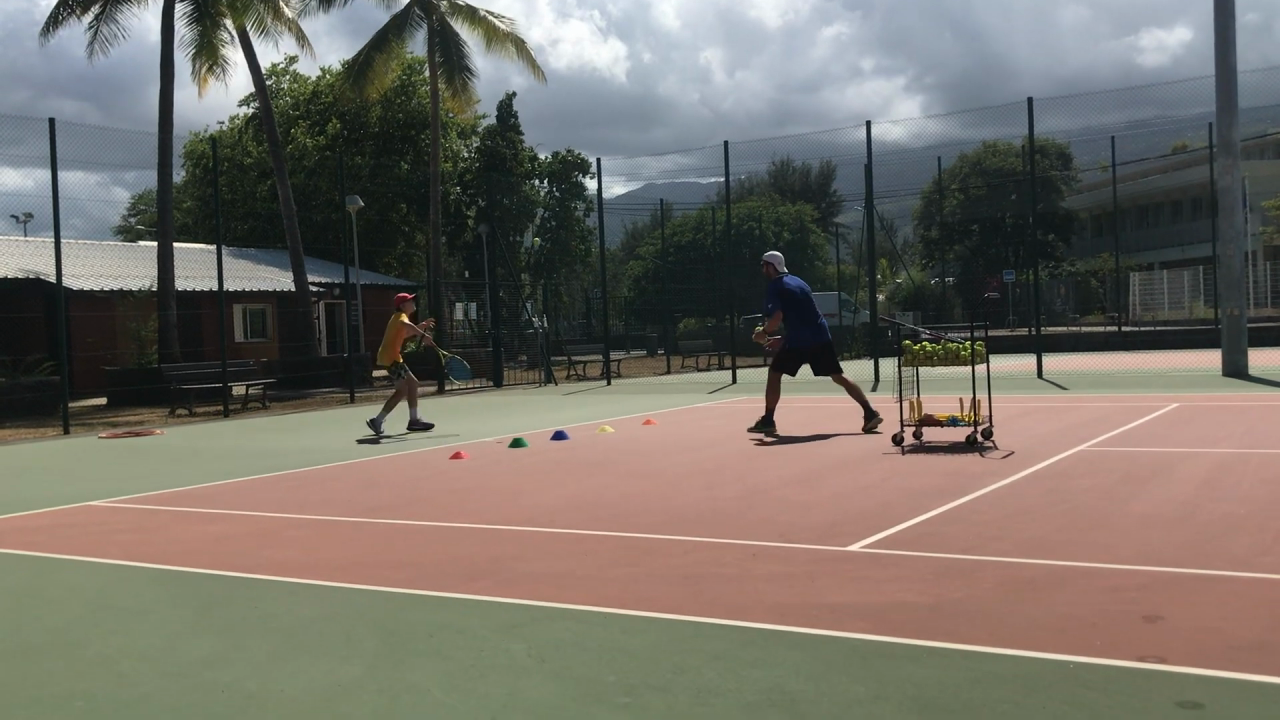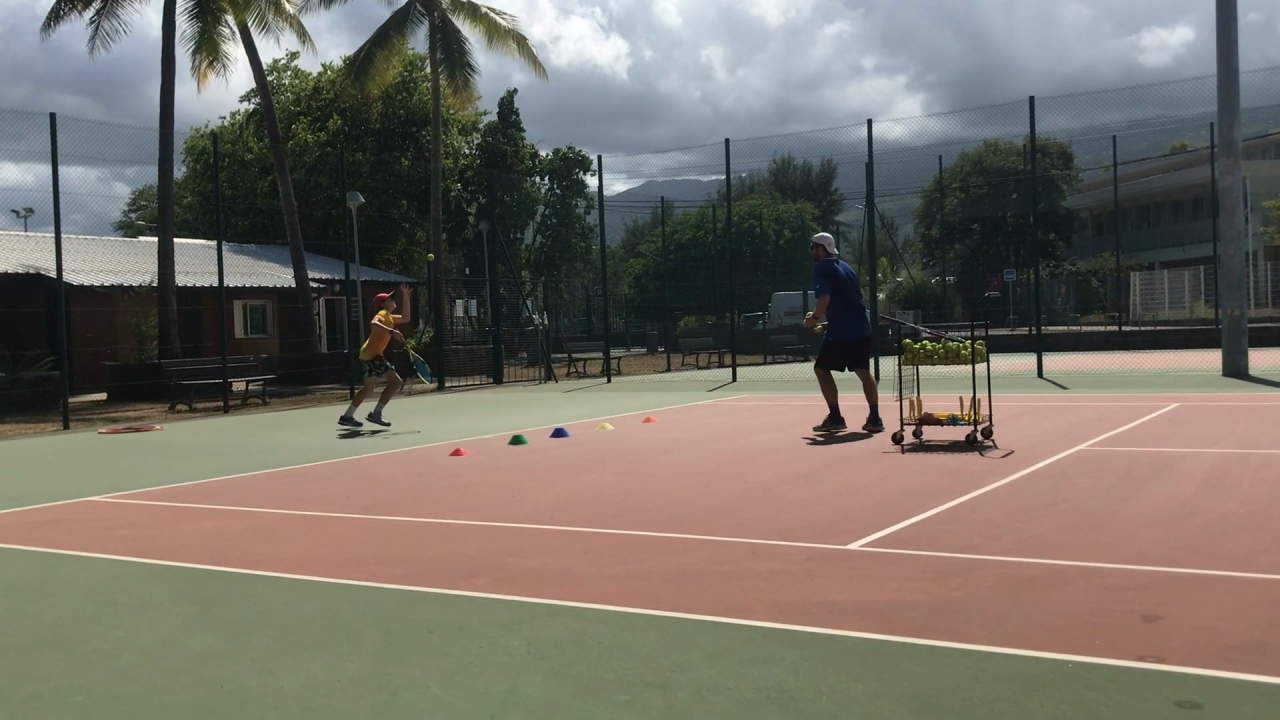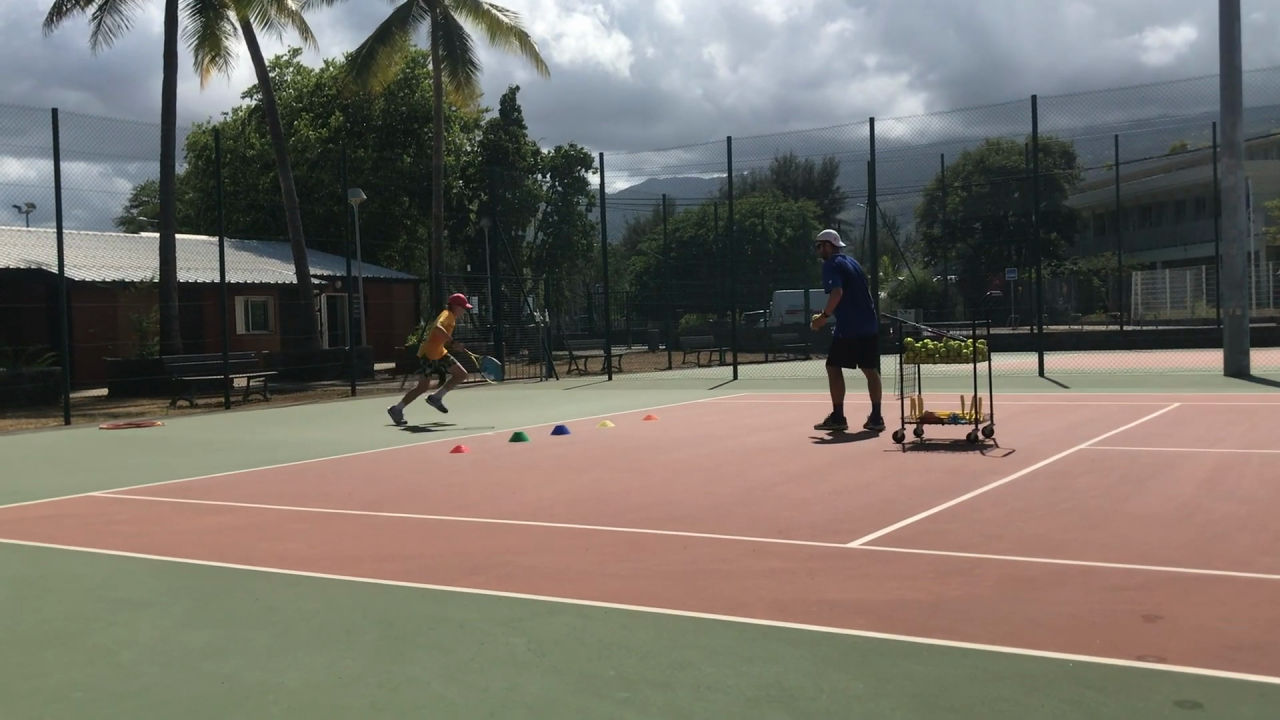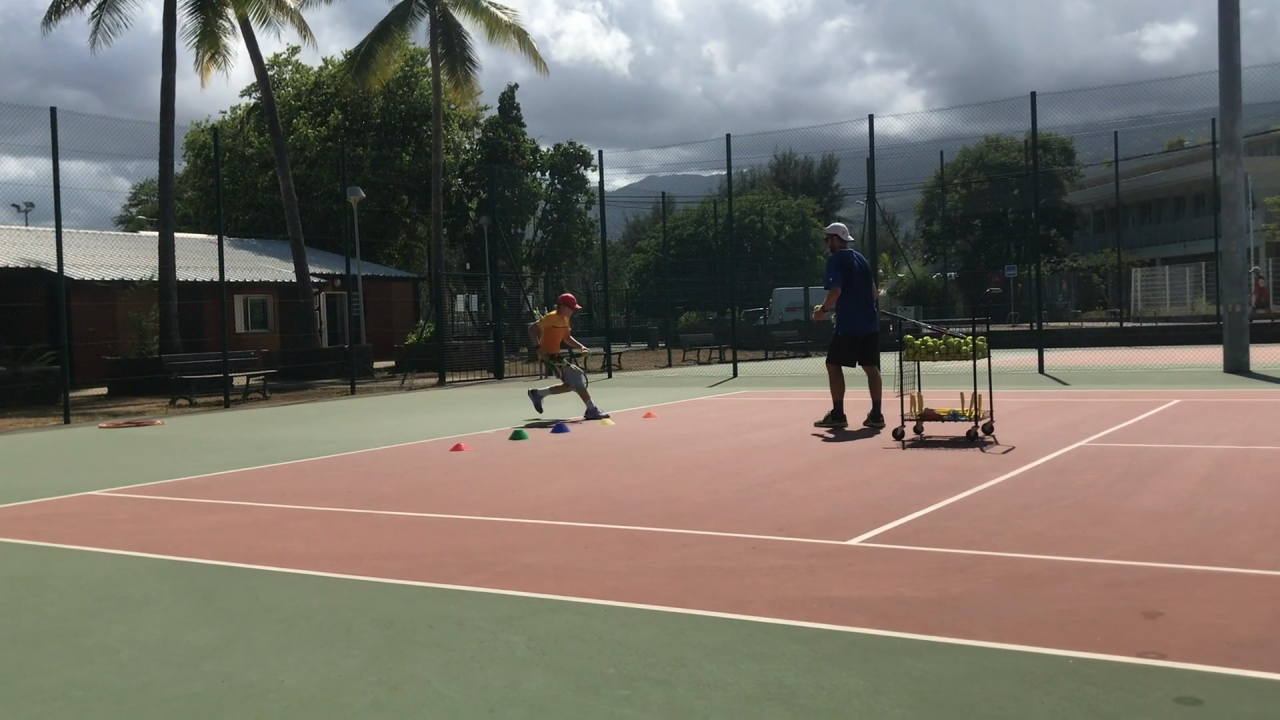
dt=0.5s
person 1, frame 1
left shoulder: (774, 287)
right shoulder: (797, 282)
left elbow: (776, 317)
left wrist: (764, 332)
right wrist: (782, 339)
left hip: (797, 340)
right hip: (820, 335)
left knee: (774, 374)
right knee: (839, 377)
left ankle: (767, 421)
right ankle: (871, 414)
person 1, frame 2
left shoulder: (822, 269)
right shoulder: (846, 267)
left elbow: (824, 299)
left wrist: (813, 318)
left hip: (840, 331)
right hip: (862, 328)
left knee: (822, 369)
right knee: (864, 372)
left ankle: (835, 417)
right ankle: (874, 419)
person 1, frame 3
left shoulder: (831, 264)
right shoulder: (853, 263)
left elbow: (837, 292)
left wrist: (824, 316)
left hip: (849, 327)
right hip: (869, 324)
left knee: (833, 368)
right knee: (871, 369)
left ankle: (838, 417)
right ankle: (876, 417)
person 1, frame 4
left shoulder: (835, 260)
right shoulder: (861, 259)
left elbow: (836, 291)
right elbow: (874, 292)
left wrist: (823, 310)
left hip: (848, 324)
right hip: (870, 322)
left knee: (834, 365)
right knee: (871, 367)
left ankle: (838, 415)
right ankle: (876, 415)
